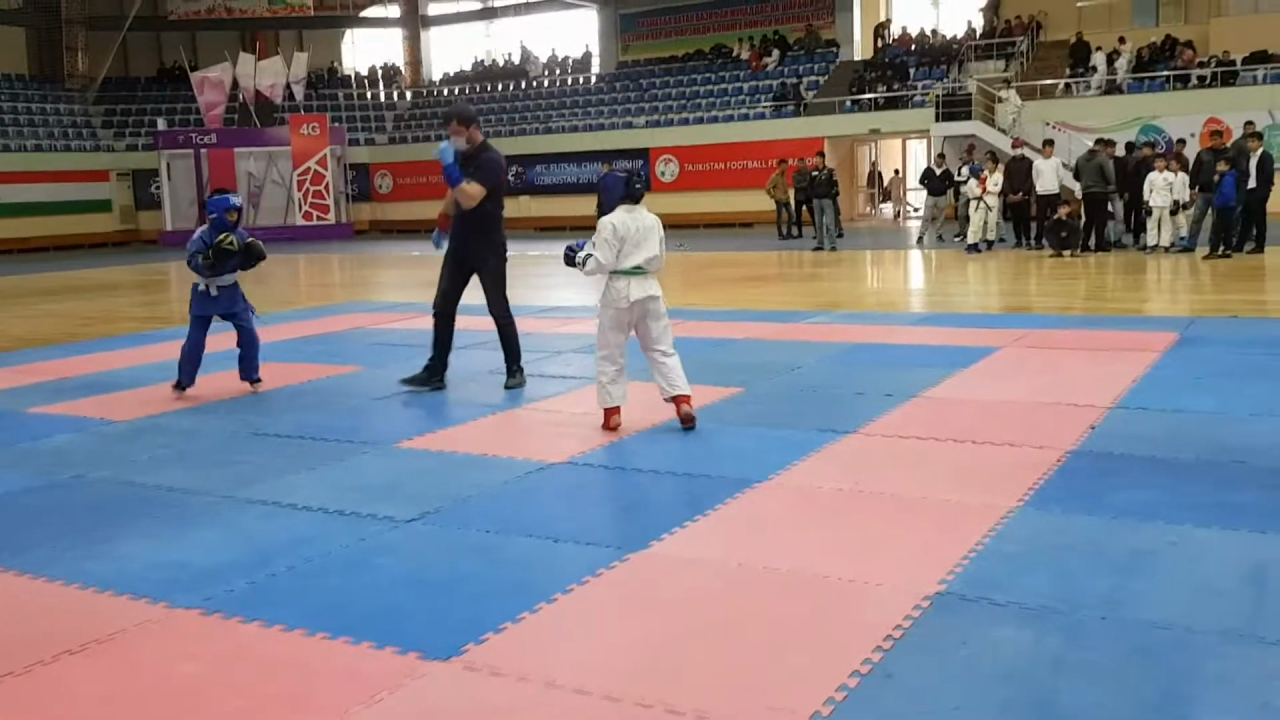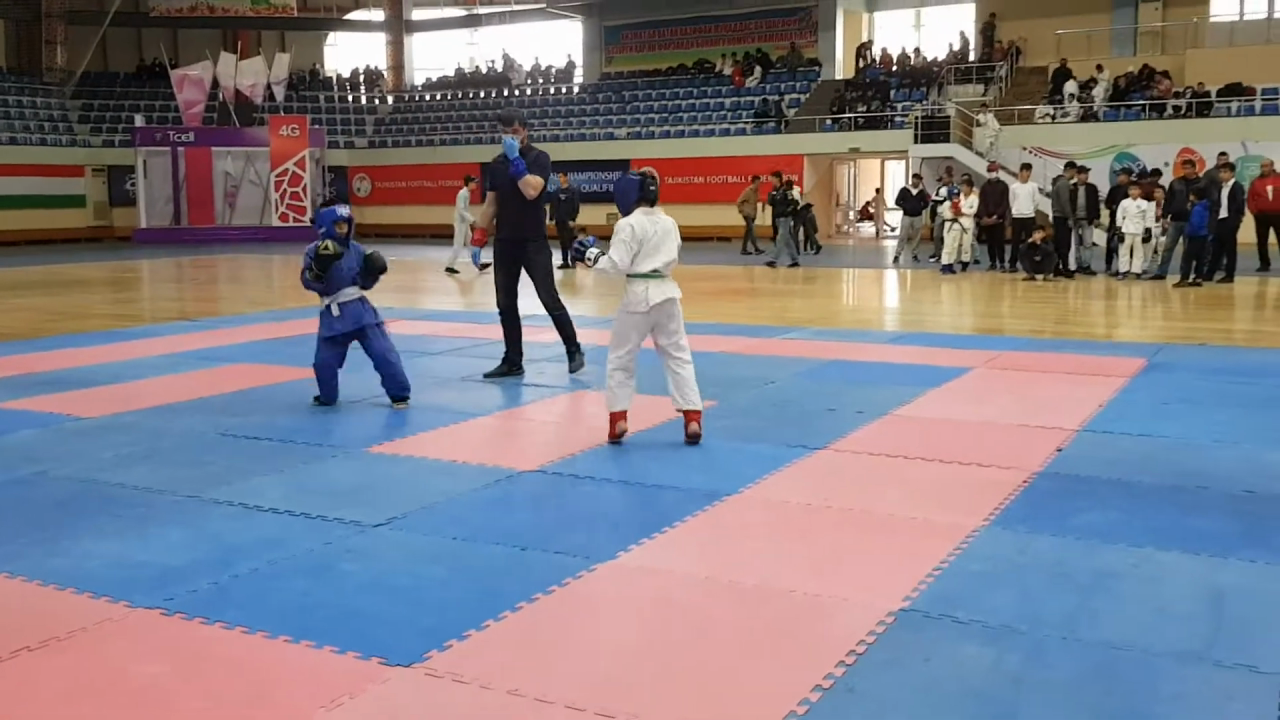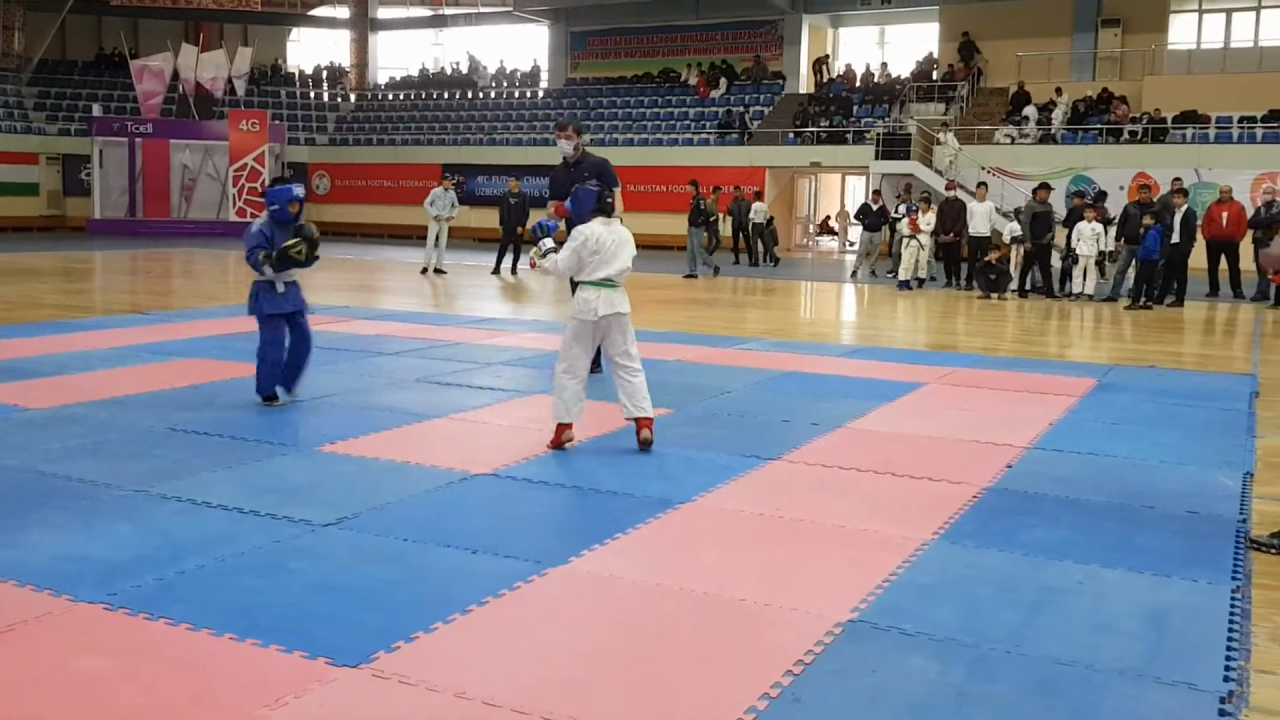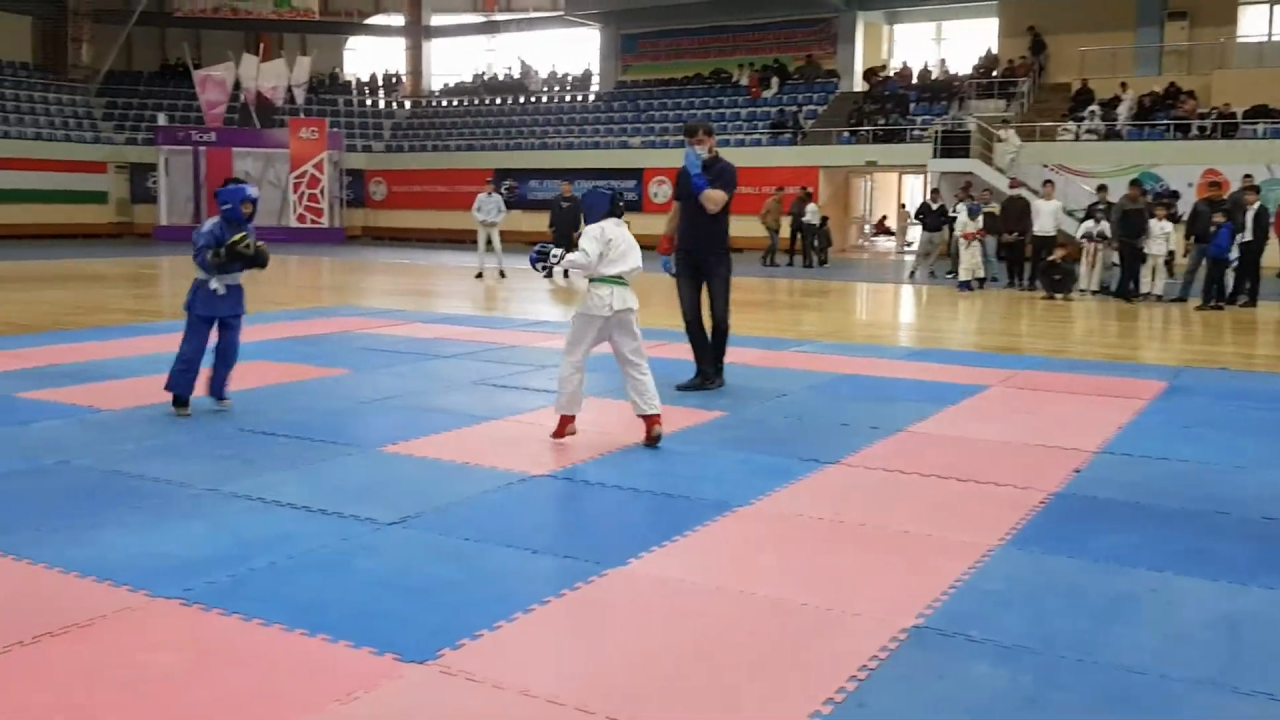
dt=1s
person 1, frame 1
left shoulder: (492, 160)
right shoulder: (457, 155)
left elbow: (468, 199)
left wrist: (450, 166)
right wrist: (442, 226)
left hip: (488, 247)
right hip: (460, 245)
left knee: (499, 311)
right knee: (442, 308)
left ankle: (515, 369)
right ankle: (434, 372)
person 1, frame 2
left shoulder: (539, 158)
right shoulder: (497, 164)
left elbow: (531, 191)
right elbow: (490, 204)
left wrist: (514, 158)
right wrist: (478, 240)
left hip: (533, 242)
right hip: (504, 243)
left knee: (549, 300)
right knee: (505, 305)
left ankle: (575, 351)
right ankle: (512, 361)
person 1, frame 3
left shoulder: (599, 165)
right shoulder: (557, 174)
left elbow: (616, 200)
right elbow: (552, 211)
right wrist: (563, 209)
right ankle: (592, 359)
person 1, frame 4
left shoulder: (725, 170)
right shoulder: (684, 172)
left elbow: (713, 205)
left wrist: (697, 175)
right wrist: (666, 248)
left hip: (716, 254)
right hip: (686, 254)
left knee: (719, 316)
right knee: (690, 316)
left ankle: (716, 367)
right ankle: (705, 374)
person 2, frame 1
left shoulder: (610, 223)
right shoulder: (653, 221)
left elbow: (603, 263)
right elbow: (658, 261)
left wrist: (580, 258)
left hip: (620, 291)
right hip: (648, 289)
left knee: (609, 354)
right knee: (662, 349)
left ankle: (612, 412)
right ankle: (683, 403)
person 2, frame 2
left shoulder: (628, 225)
right shoulder: (670, 223)
left elbow: (617, 264)
left wrist: (591, 255)
left hip: (637, 295)
right hip: (666, 293)
left knee: (620, 358)
right knee: (679, 356)
left ankle: (618, 418)
right ankle: (693, 418)
person 2, frame 3
left shoulder: (584, 233)
right shoulder: (625, 234)
left elbow: (561, 268)
left wrist: (546, 246)
left hip: (588, 303)
right hip: (616, 303)
left knee: (570, 368)
right knee: (629, 366)
left ankle: (565, 426)
right ankle: (644, 424)
person 2, frame 4
left shoulder: (596, 230)
right shoulder: (628, 236)
left elbow: (586, 259)
right elbow: (630, 267)
left wrist: (557, 256)
left hip: (598, 299)
right hip: (624, 300)
left knee: (573, 359)
right knee: (635, 362)
left ankle: (567, 420)
right ankle: (653, 421)
person 3, frame 1
left shoulder: (239, 234)
right shoulder: (203, 235)
left elbow: (244, 263)
right elbow: (194, 263)
left wrist: (253, 255)
right wrist: (214, 256)
left hip: (231, 292)
right hip: (206, 294)
left knee: (249, 334)
right knee: (195, 339)
left ankle: (251, 375)
right ankle: (183, 380)
person 3, frame 2
left shoulder: (356, 249)
right shoulder: (314, 251)
left elbow: (364, 282)
right elbow: (309, 282)
left wrist: (373, 272)
right wrist: (319, 266)
left hip: (360, 309)
right hip: (333, 314)
left knee: (383, 352)
right knee: (324, 361)
left ankle: (400, 394)
right ankle: (327, 396)
person 3, frame 3
left shoulder: (295, 226)
right shoulder: (261, 228)
left elbow: (301, 262)
right elbow: (255, 260)
left wrist: (310, 250)
right wrist: (280, 257)
left hip: (291, 289)
right hip: (267, 292)
left knee: (302, 338)
right knee: (273, 343)
left ankle: (287, 381)
right ankle: (267, 391)
person 3, frame 4
left shoulder: (247, 229)
right shoulder: (212, 228)
right elbow: (202, 259)
left wrist: (255, 258)
right wrist: (226, 254)
left hip: (232, 294)
right hip: (207, 293)
left knee: (229, 346)
right knee: (194, 345)
left ankle: (217, 390)
right ankle: (180, 395)
